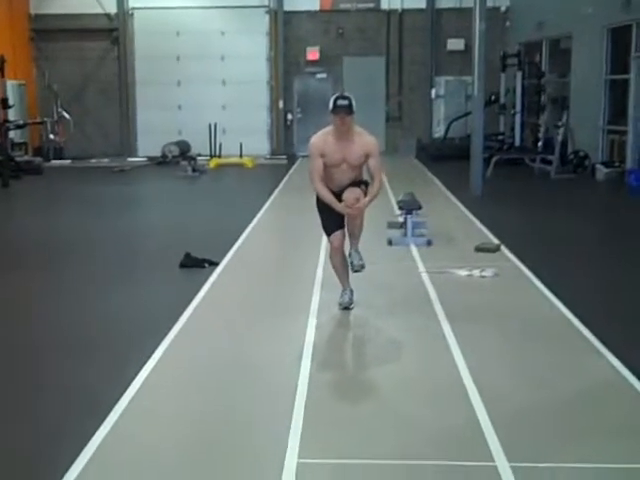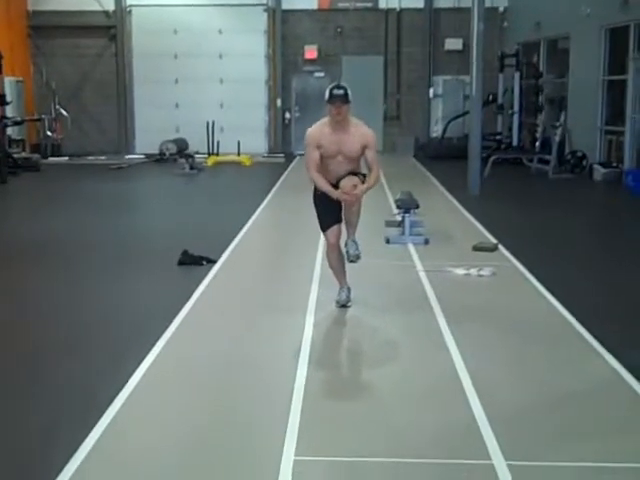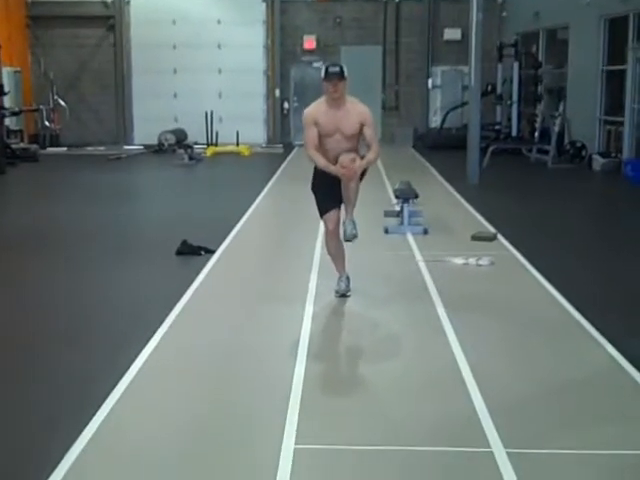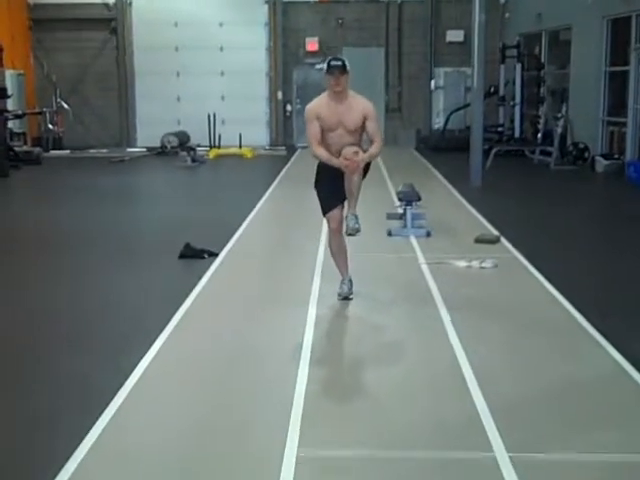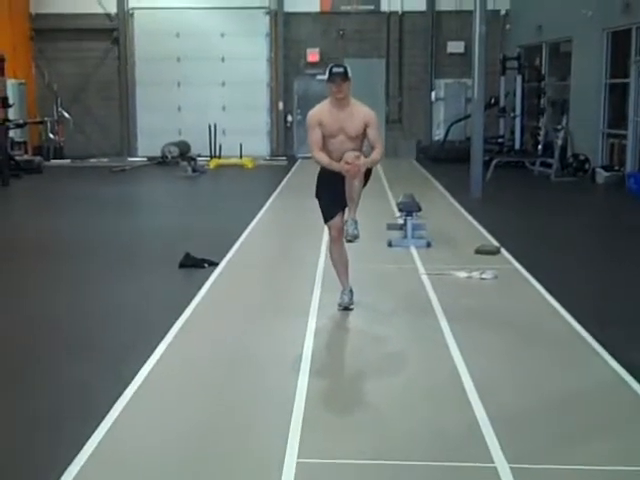
dt=0.3s
person 1, frame 1
left shoulder: (368, 142)
right shoulder: (318, 142)
left elbow: (377, 179)
right elbow: (316, 182)
left wrist: (366, 201)
right wrist: (337, 206)
left hip: (356, 189)
right hip: (328, 196)
left knee: (355, 201)
right knee: (335, 243)
left ankle: (355, 250)
right ankle: (346, 289)
person 1, frame 2
left shoulder: (365, 134)
right shoulder: (314, 134)
left elbow: (374, 170)
right elbow: (313, 172)
left wrist: (363, 189)
right wrist: (334, 193)
left hip: (353, 183)
right hip: (325, 190)
left knee: (353, 191)
right knee: (332, 240)
left ankle: (352, 240)
right ankle: (343, 287)
person 1, frame 3
left shoulder: (362, 111)
right shoulder: (312, 113)
left elbow: (374, 148)
right elbow: (311, 151)
left wrist: (362, 165)
right wrist: (334, 169)
left hip: (353, 169)
right hip: (325, 173)
left knee: (351, 169)
right knee: (330, 226)
left ankle: (350, 219)
right ankle: (343, 276)
person 1, frame 4
left shoulder: (364, 106)
right shoulder: (314, 108)
left elbow: (377, 142)
right elbow: (314, 146)
left wrist: (365, 157)
right wrist: (337, 162)
left hip: (356, 164)
right hip: (328, 168)
left knee: (354, 158)
right knee: (334, 225)
left ankle: (353, 213)
right ankle: (345, 278)
person 1, frame 5
left shoulder: (366, 113)
right shoulder: (316, 114)
left elbow: (378, 149)
right elbow: (316, 152)
left wrist: (366, 162)
right wrist: (338, 166)
left hip: (358, 173)
right hip: (329, 175)
left knee: (355, 169)
right knee: (334, 233)
left ankle: (352, 219)
right ankle: (346, 288)
